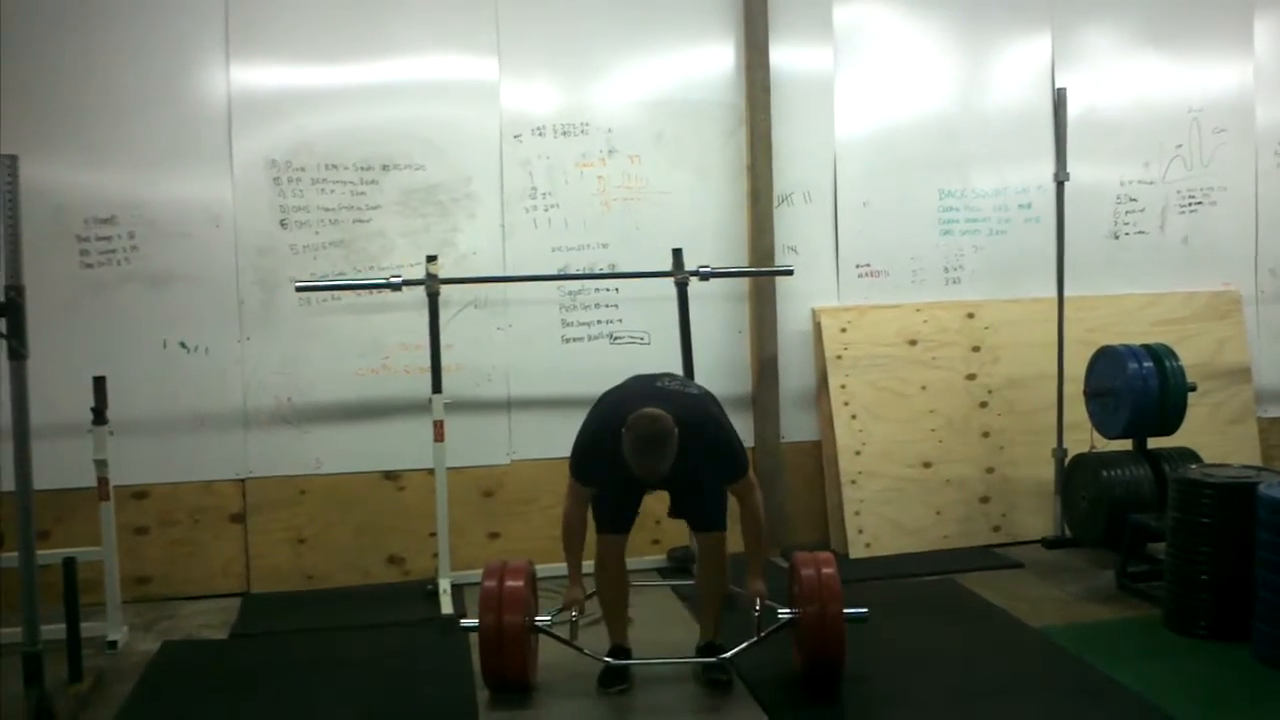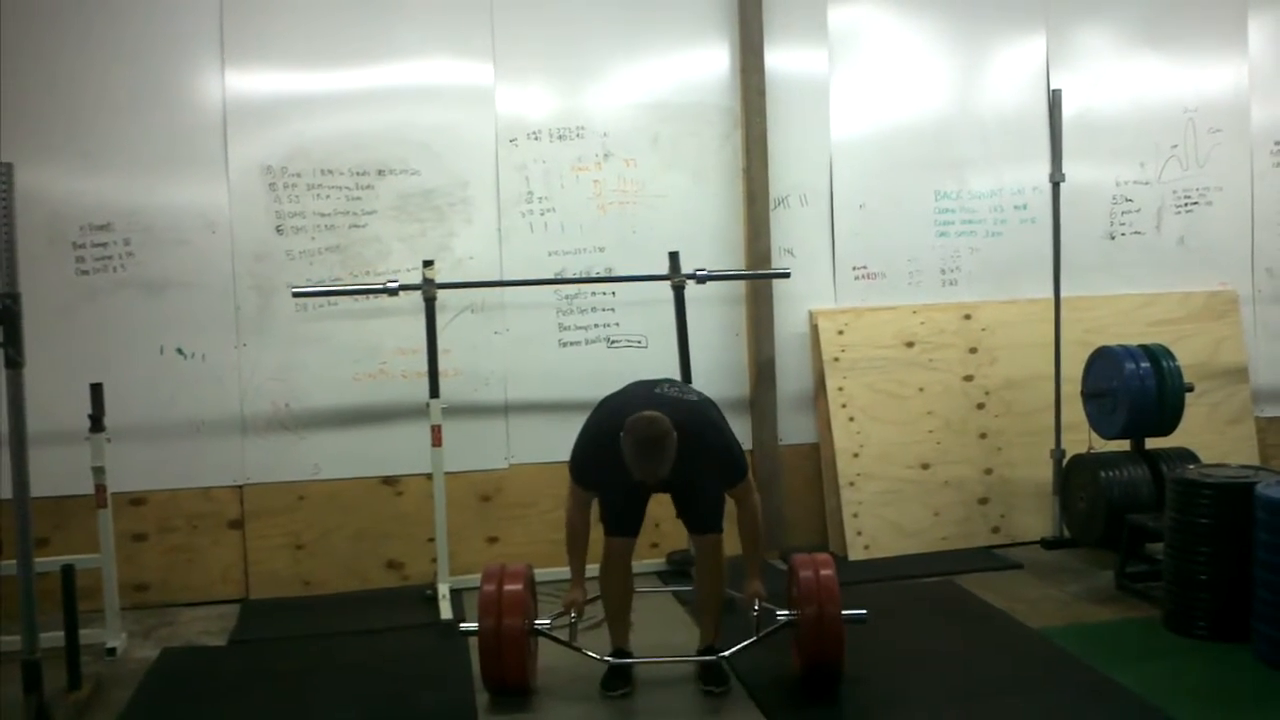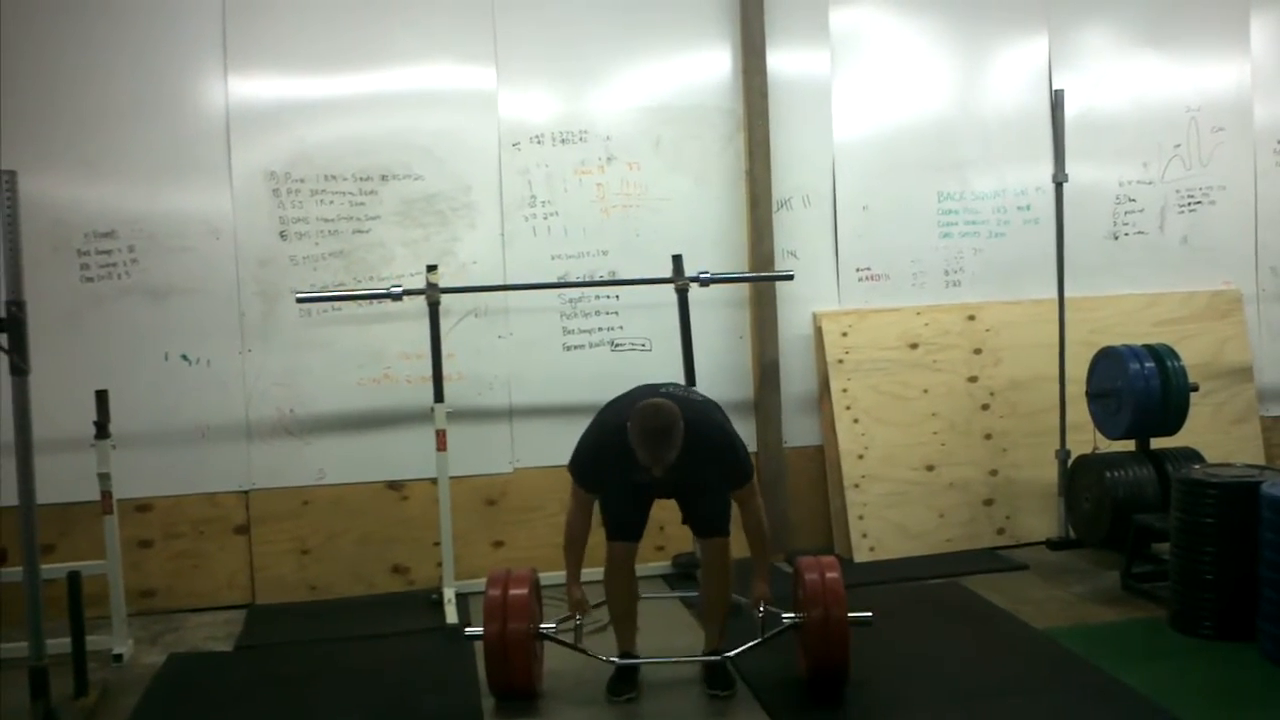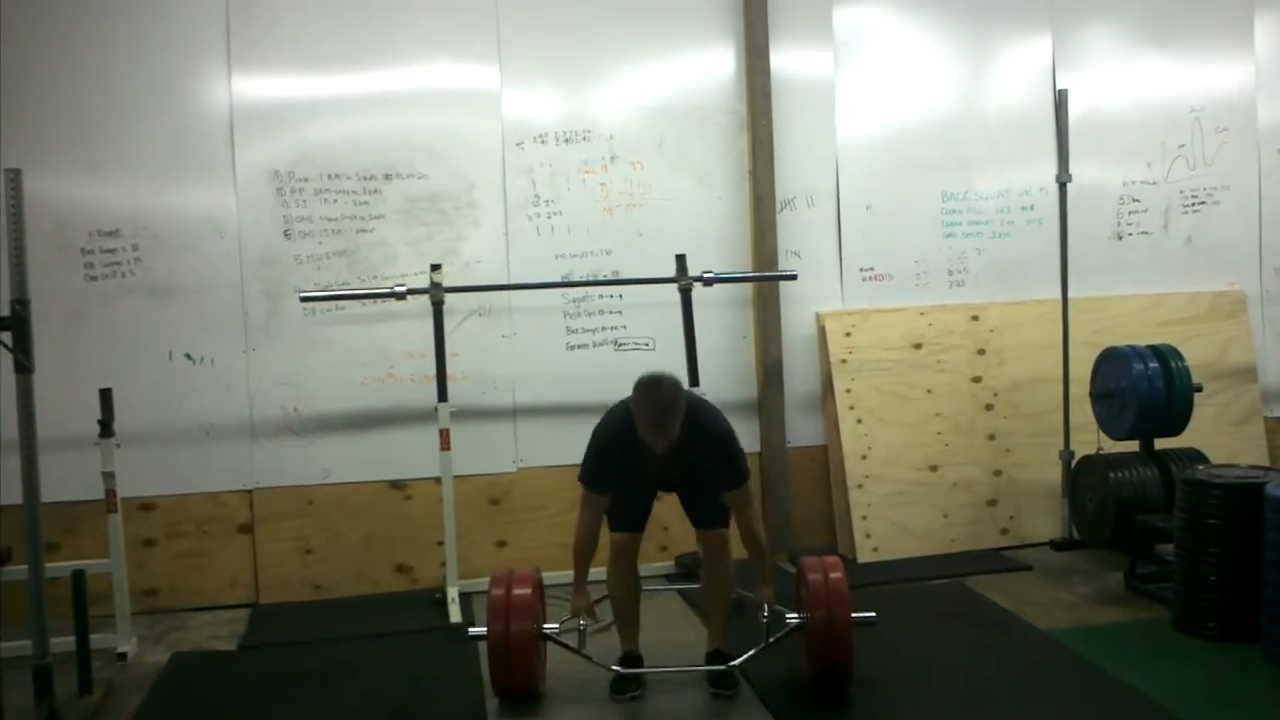
dt=0.4s
person 1, frame 1
left shoulder: (712, 430)
right shoulder: (598, 433)
left elbow: (749, 495)
right elbow: (576, 503)
left wrist: (755, 574)
right wrist: (574, 581)
left hip: (697, 460)
left knee: (713, 541)
right knee: (609, 547)
left ankle: (708, 646)
right ankle: (619, 650)
person 1, frame 2
left shoulder: (711, 436)
right shoulder: (597, 438)
left elbow: (747, 499)
right elbow: (578, 506)
left wrist: (753, 575)
right wrist: (577, 582)
left hip: (696, 465)
left knee: (709, 545)
right knee: (617, 549)
left ankle: (708, 652)
right ankle: (620, 654)
person 1, frame 3
left shoulder: (715, 433)
right shoulder: (602, 436)
left elbow: (749, 502)
right elbow: (580, 507)
left wrist: (761, 577)
right wrist: (573, 582)
left hip: (700, 472)
left knee: (717, 549)
right knee: (619, 554)
left ankle: (713, 656)
right ankle: (627, 659)
person 1, frame 4
left shoulder: (713, 429)
right shoulder: (610, 433)
left elbow: (744, 509)
right elbow: (591, 513)
left wrist: (764, 582)
right wrist: (580, 589)
left hip: (697, 468)
right hip: (632, 472)
left knee: (716, 542)
right knee: (622, 546)
left ankle: (717, 653)
right ankle: (630, 657)
